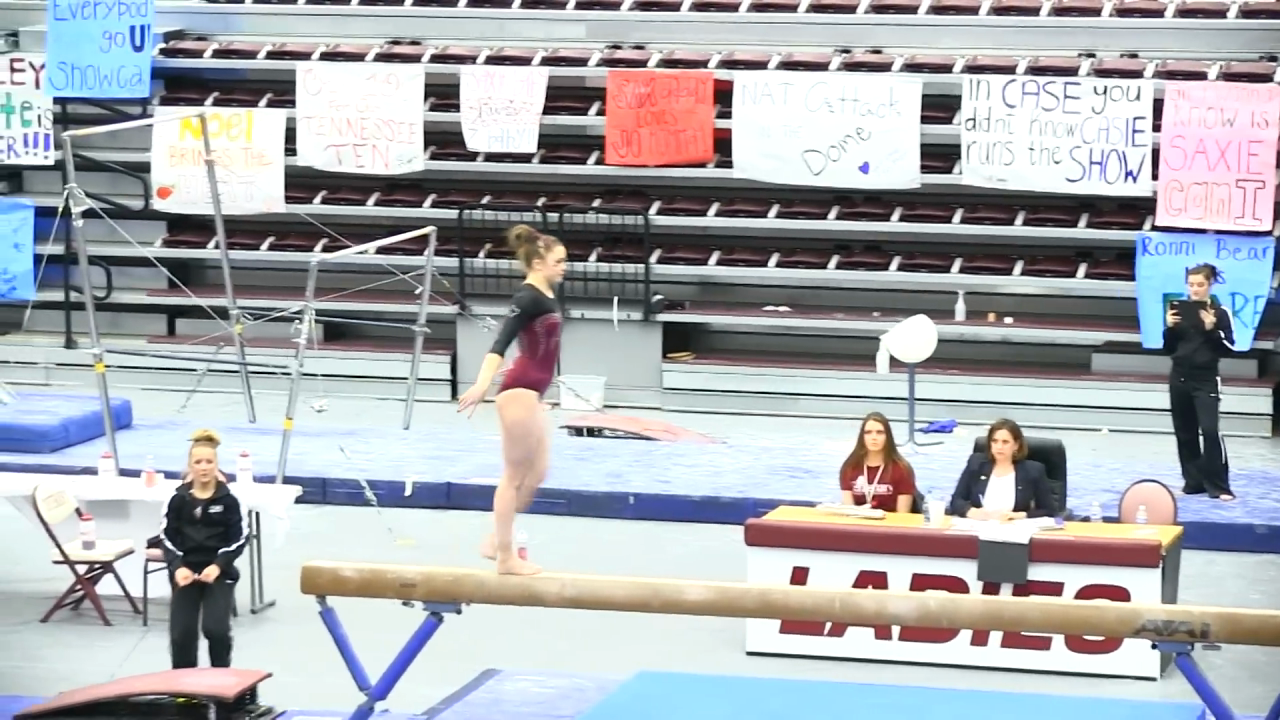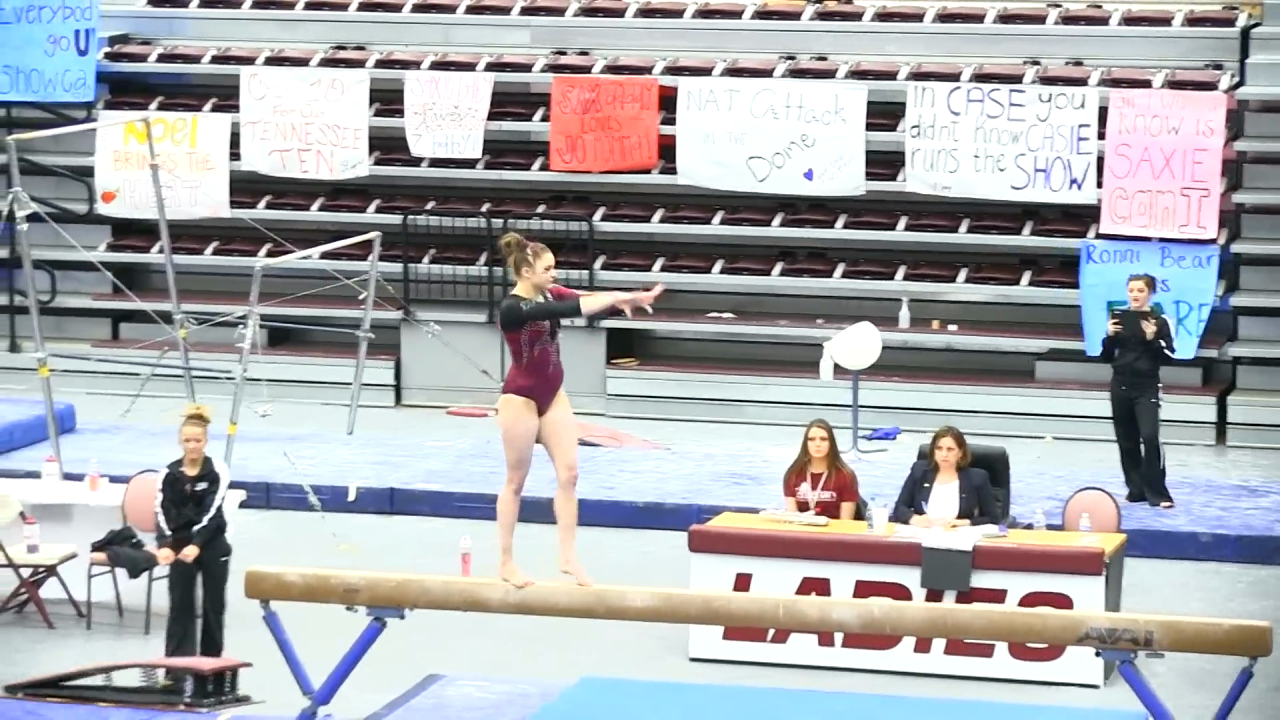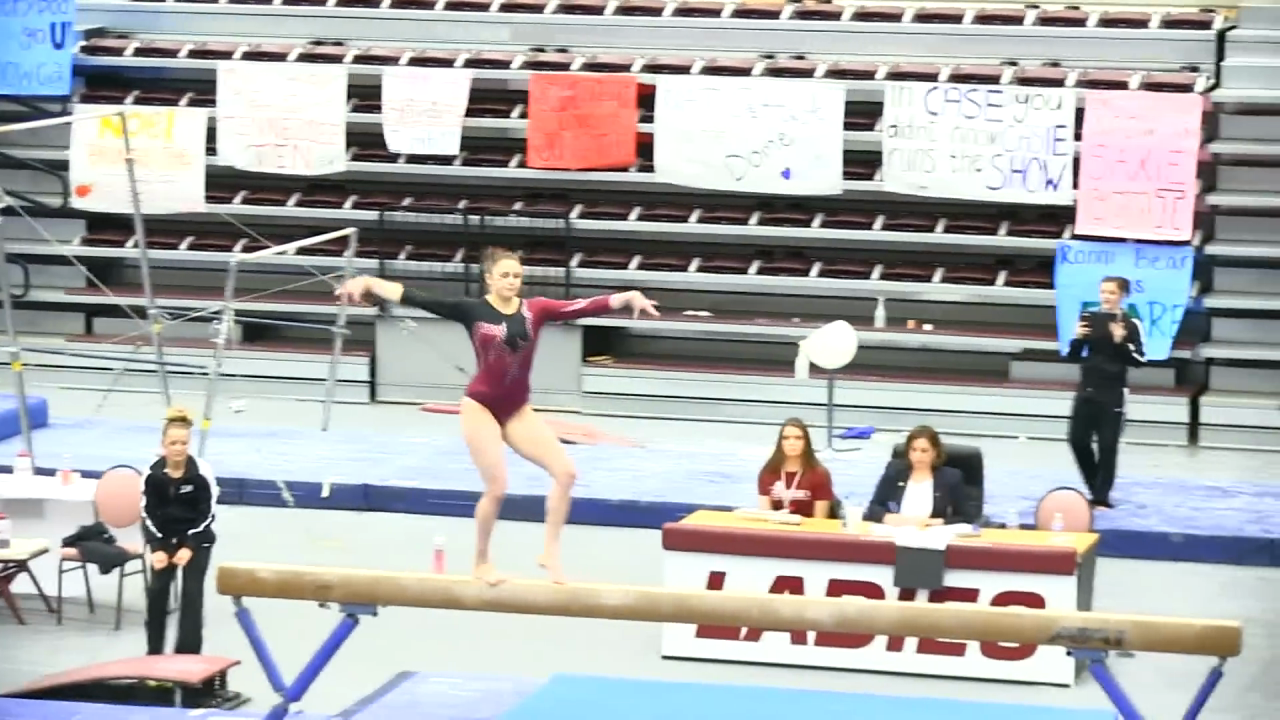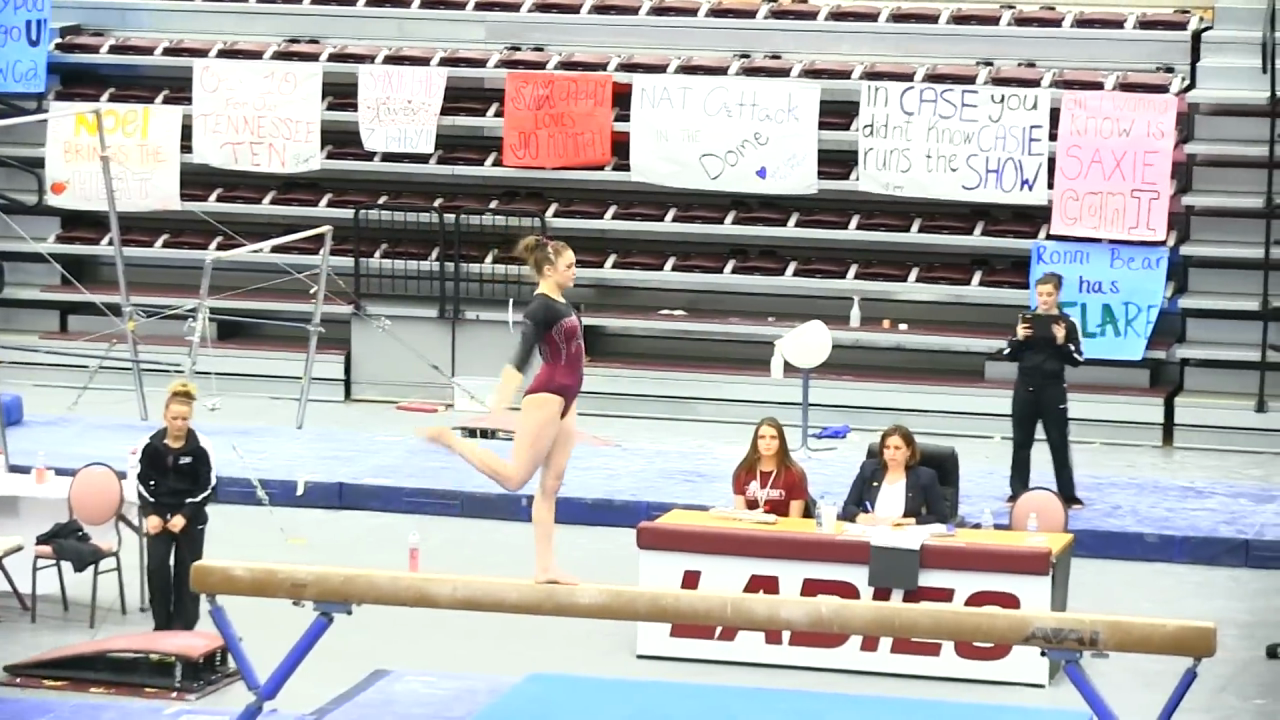
dt=1s
person 1, frame 1
left shoulder: (544, 294)
right shoulder: (528, 297)
right elbow: (501, 342)
right wrist: (482, 383)
left hip: (530, 392)
right hip: (521, 391)
left knee: (535, 474)
right knee: (515, 477)
left ankle: (496, 541)
right ankle: (506, 557)
person 1, frame 2
left shoulder: (549, 293)
right shoulder: (512, 308)
left elbow: (582, 301)
right elbow: (568, 309)
left wrist: (629, 299)
right wrist: (619, 298)
left hip: (553, 396)
right hip: (520, 399)
left knee: (568, 473)
right knee: (515, 481)
left ankle: (568, 556)
right ankle: (506, 562)
person 1, frame 3
left shoulder: (535, 310)
right shoulder: (472, 310)
left elbow: (584, 307)
right elbow: (415, 298)
left wrist: (628, 296)
right wrist: (368, 283)
left hip: (518, 409)
right hip: (481, 408)
left knee: (565, 472)
right knee: (497, 488)
left ankle: (550, 553)
right ankle: (481, 562)
person 1, frame 4
left shoulder: (557, 301)
right shoulder: (540, 308)
right elbow: (523, 351)
right wrist: (502, 393)
left hip: (564, 400)
right hip: (547, 398)
left knee: (551, 484)
right knee: (515, 477)
left ankle: (545, 566)
right ankle: (448, 437)
person 2, frame 1
left shoulder: (229, 497)
right shoulder: (178, 497)
left elbow: (239, 539)
right elbow: (167, 537)
left wrist: (218, 566)
right wrist: (177, 567)
left hip: (220, 572)
right hip: (186, 572)
left knee: (216, 629)
right knee: (182, 635)
person 2, frame 2
left shoulder: (218, 471)
right shoulder: (170, 474)
left elbow: (212, 512)
right elbow: (163, 512)
left wrist: (197, 545)
right wrist: (163, 545)
left hip: (212, 546)
right hip: (180, 546)
left knee: (212, 605)
right knee: (179, 605)
person 2, frame 3
left shoulder: (202, 472)
right shoulder: (153, 474)
left elbow: (207, 514)
right elbow: (148, 514)
left wrist: (189, 547)
right wrist: (157, 548)
left hip: (196, 539)
right hip: (164, 537)
left knee: (191, 593)
right knee: (157, 590)
left ankle: (187, 653)
right ankle: (154, 651)
person 2, frame 4
left shoulder: (200, 447)
right shoulder: (151, 445)
left elbow: (207, 486)
right elbow: (143, 482)
left wrist: (185, 515)
right wrist: (150, 514)
left hip: (191, 516)
right hip: (159, 512)
left knee: (187, 573)
right knee: (157, 568)
left ankle: (182, 629)
right ankle: (162, 626)
person 3, frame 1
left shoulder: (1219, 313)
right shoulder: (1179, 310)
left elbow: (1228, 348)
right elbow: (1169, 349)
left wrist: (1211, 329)
right wrist: (1169, 328)
left hip: (1205, 380)
right hip: (1179, 378)
left knee: (1210, 430)
right knee: (1184, 432)
left ankle: (1218, 485)
right ankle: (1194, 480)
person 3, frame 2
left shoulder: (1159, 321)
right shoulder: (1118, 318)
left elbow: (1168, 356)
right elbow: (1107, 357)
left wrist: (1152, 339)
right wrist: (1109, 337)
left hip: (1146, 387)
right hip: (1120, 386)
left knee: (1150, 437)
right knee: (1126, 440)
left ankle: (1158, 492)
right ankle: (1136, 488)
person 3, frame 3
left shoulder: (1130, 324)
right shoulder: (1089, 319)
left elbow: (1138, 360)
right elbow: (1074, 355)
left wrist: (1120, 342)
right wrist: (1077, 338)
left hip: (1113, 390)
right hip: (1087, 387)
left knee: (1107, 444)
right knee: (1077, 438)
left ankle: (1101, 496)
right ankle: (1096, 486)
person 3, frame 4
left shoulder: (1067, 323)
right shoulder: (1025, 320)
left elbow: (1077, 360)
right elbow: (1010, 355)
left wrist: (1062, 343)
right wrist: (1018, 339)
left hip: (1053, 389)
right hip: (1025, 387)
left knee: (1059, 442)
right knee: (1021, 441)
left ankle: (1068, 495)
right ankle: (1018, 492)
